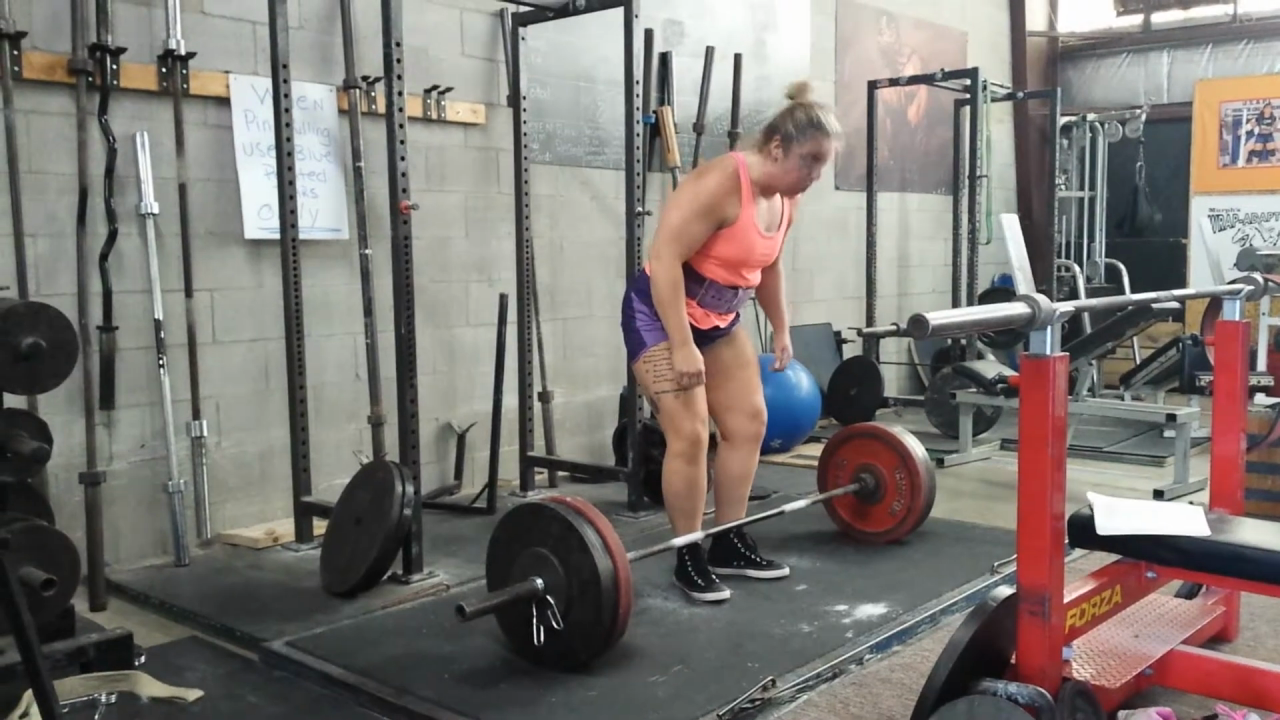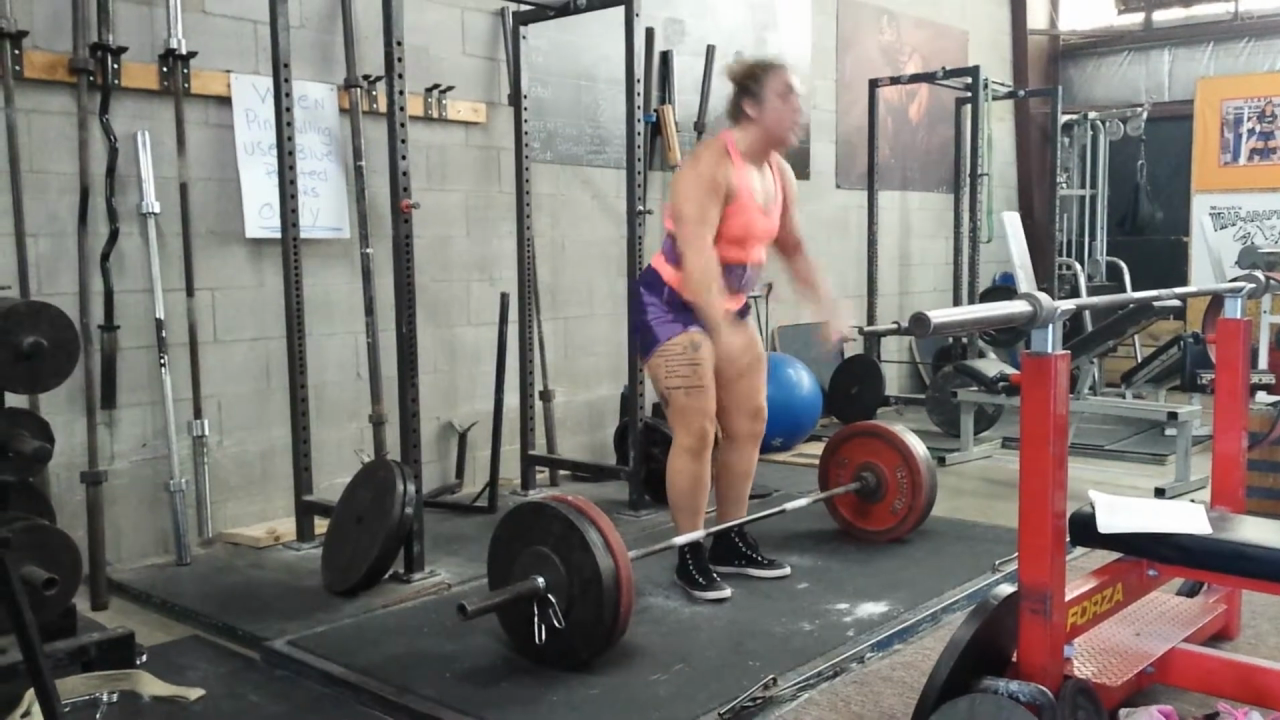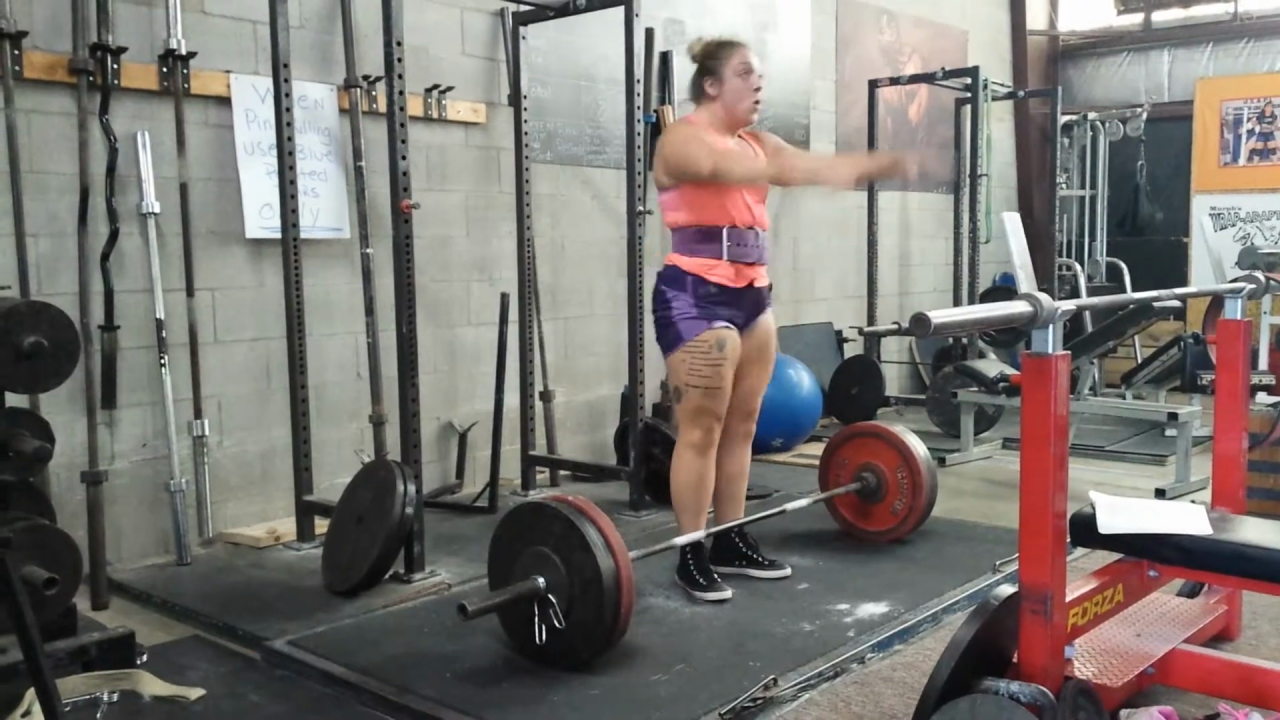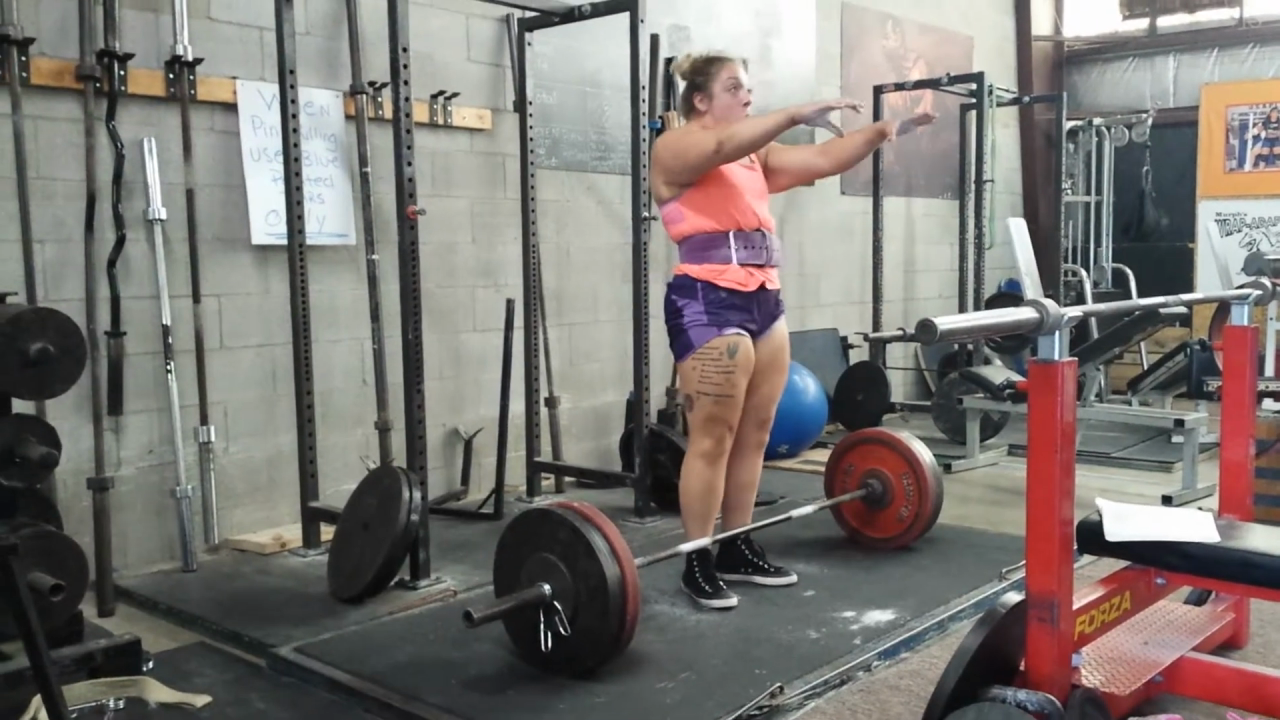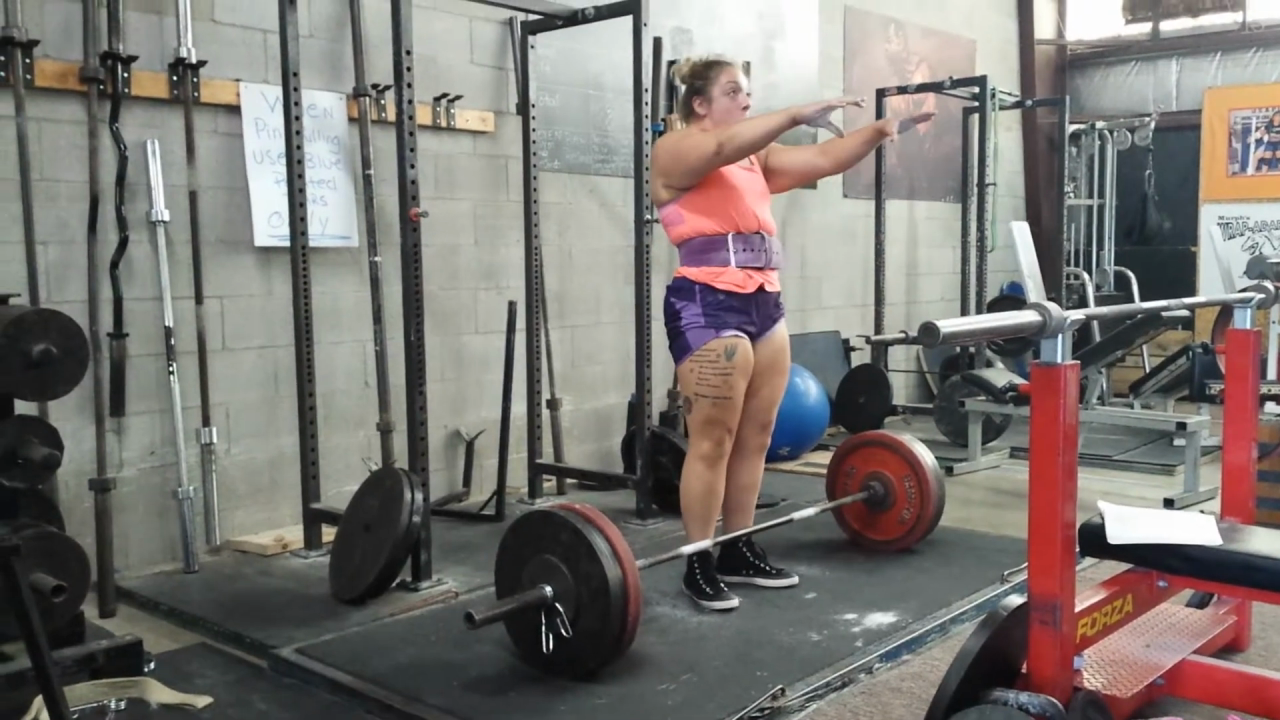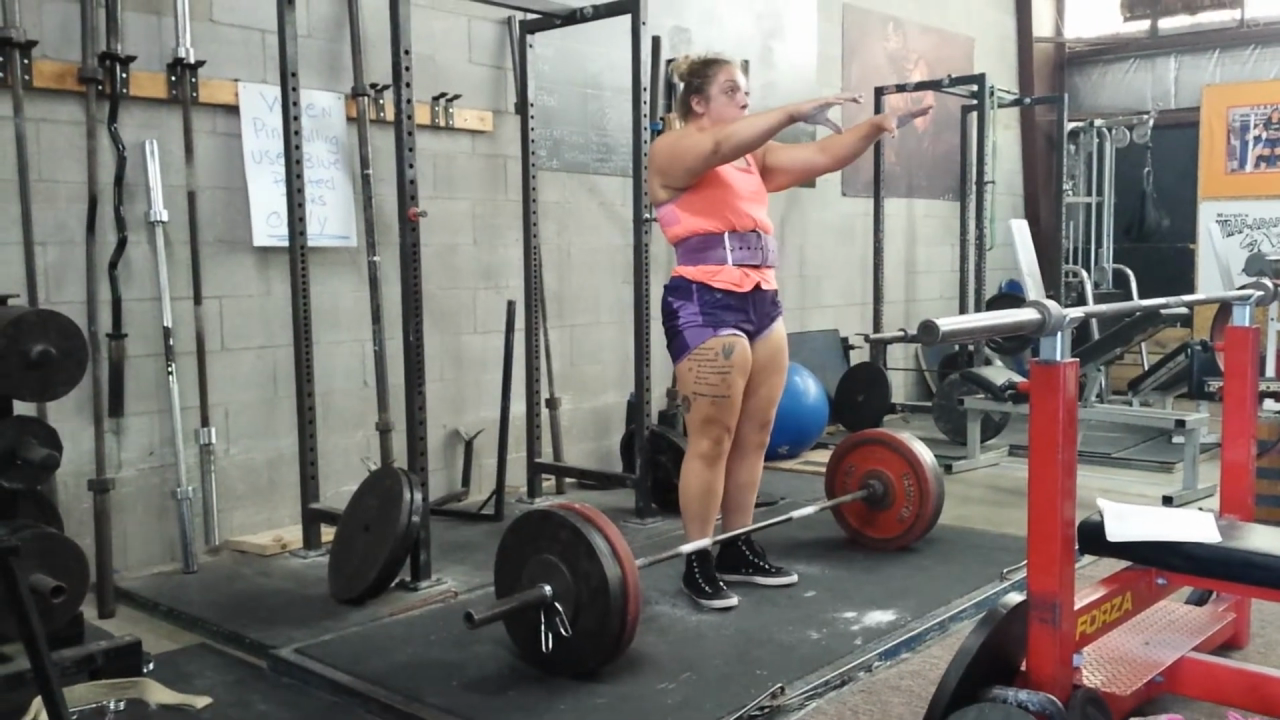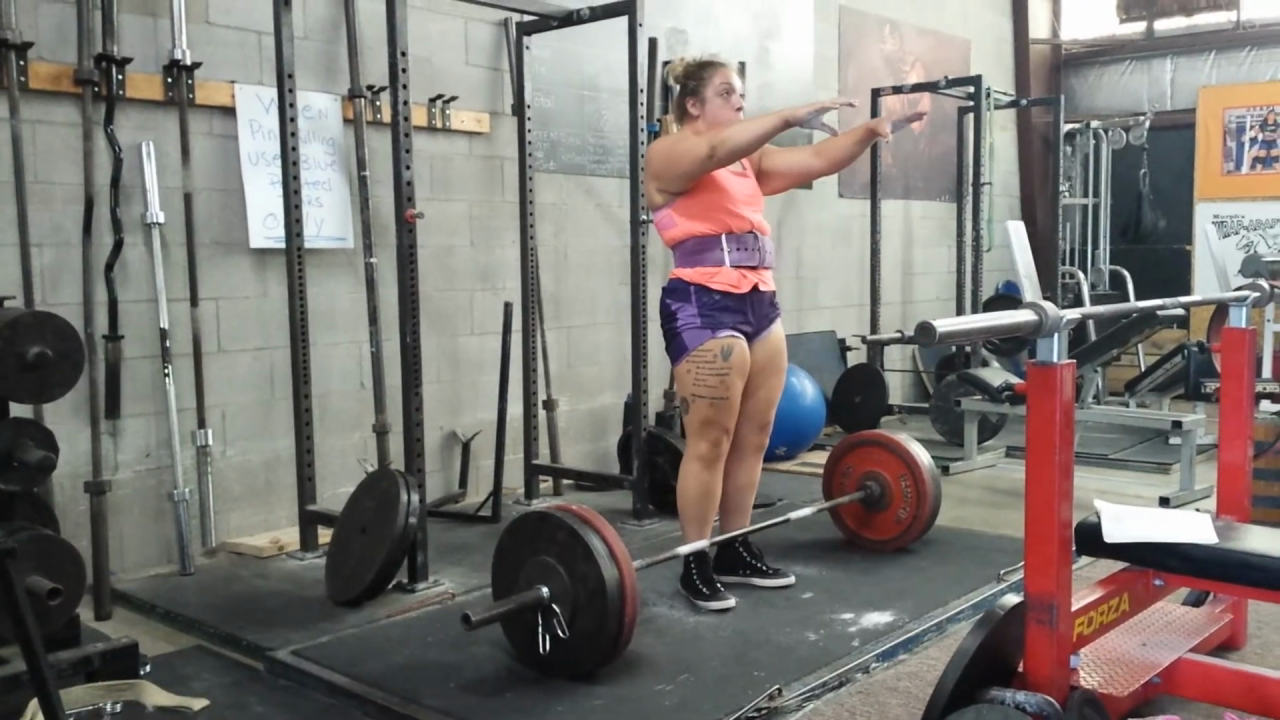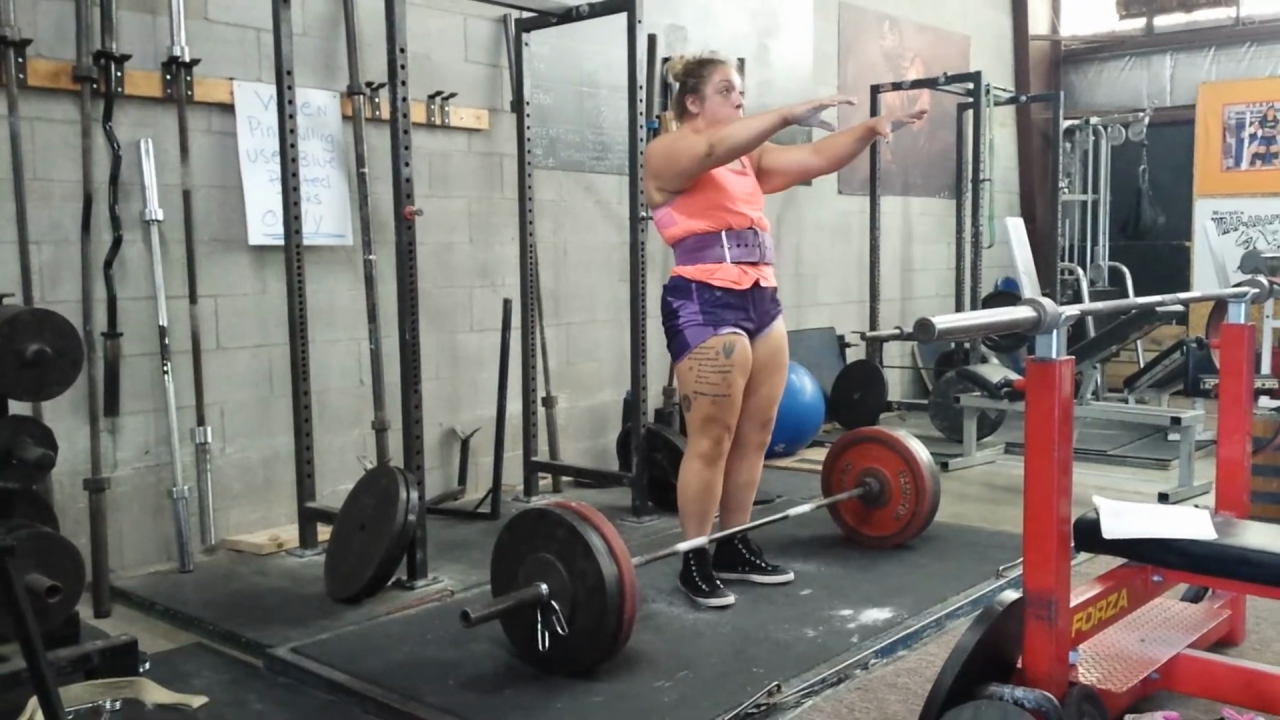
dt=0.2s
person 1, frame 1
left shoulder: (782, 198)
right shoulder: (720, 185)
left elbow: (767, 268)
right elbow: (666, 259)
left wrist: (780, 330)
right wrist: (682, 346)
left hip: (721, 320)
right hip: (659, 313)
left knee: (748, 425)
right knee: (689, 434)
left ankle: (729, 542)
right ankle: (688, 558)
person 1, frame 2
left shoulder: (777, 171)
right shoulder: (712, 163)
left elbow: (792, 247)
right elbow: (694, 253)
left wrist: (825, 307)
right wrist: (721, 332)
left hip: (730, 310)
right hip: (670, 305)
left knee: (748, 422)
right knee: (696, 432)
left ankle: (732, 540)
right ankle: (691, 554)
person 1, frame 3
left shoulder: (756, 141)
right shoulder: (683, 137)
left elbow: (820, 167)
right elbow: (725, 167)
left wrist: (883, 165)
right wrist: (806, 173)
left hip: (751, 295)
right hip: (694, 295)
left knee: (741, 425)
right knee: (701, 429)
left ankle: (730, 542)
right ankle: (691, 555)
person 1, frame 4
left shoulder: (754, 155)
right shoulder: (674, 148)
left elbow: (823, 160)
right elbow: (723, 145)
left wrist: (878, 132)
right wrist: (796, 115)
left hip: (764, 301)
right hip: (708, 302)
left knee: (753, 434)
right knee: (712, 438)
left ankle: (738, 549)
right ankle: (697, 563)
person 1, frame 5
left shoulder: (755, 158)
right shoulder: (674, 151)
left elbow: (823, 160)
right elbow: (725, 146)
left wrist: (877, 132)
right wrist: (797, 114)
left hip: (764, 304)
right hip: (708, 305)
left knee: (755, 437)
right knee: (712, 441)
left ankle: (739, 551)
right ankle: (698, 564)
person 1, frame 6
left shoulder: (752, 156)
right shoulder: (671, 150)
left elbow: (821, 156)
right elbow: (722, 145)
left wrist: (874, 127)
right wrist: (795, 111)
left hip: (762, 301)
right hip: (705, 304)
left knee: (754, 435)
right knee: (711, 439)
left ankle: (739, 549)
right ankle: (697, 563)
person 1, frame 7
left shoulder: (747, 159)
right shoulder: (667, 153)
left elbow: (816, 160)
right elbow: (716, 151)
left wrist: (870, 130)
right wrist: (790, 116)
left hip: (760, 303)
right hip: (704, 306)
left knee: (753, 437)
right knee: (709, 441)
left ankle: (736, 551)
right ankle: (695, 565)
person 1, frame 8
left shoulder: (747, 156)
right shoulder: (667, 153)
left elbow: (815, 159)
right elbow: (714, 149)
left wrist: (870, 129)
right wrist: (789, 115)
left hip: (762, 300)
right hip: (704, 304)
left knee: (754, 435)
right knee: (711, 439)
left ankle: (735, 547)
right ankle: (694, 561)
